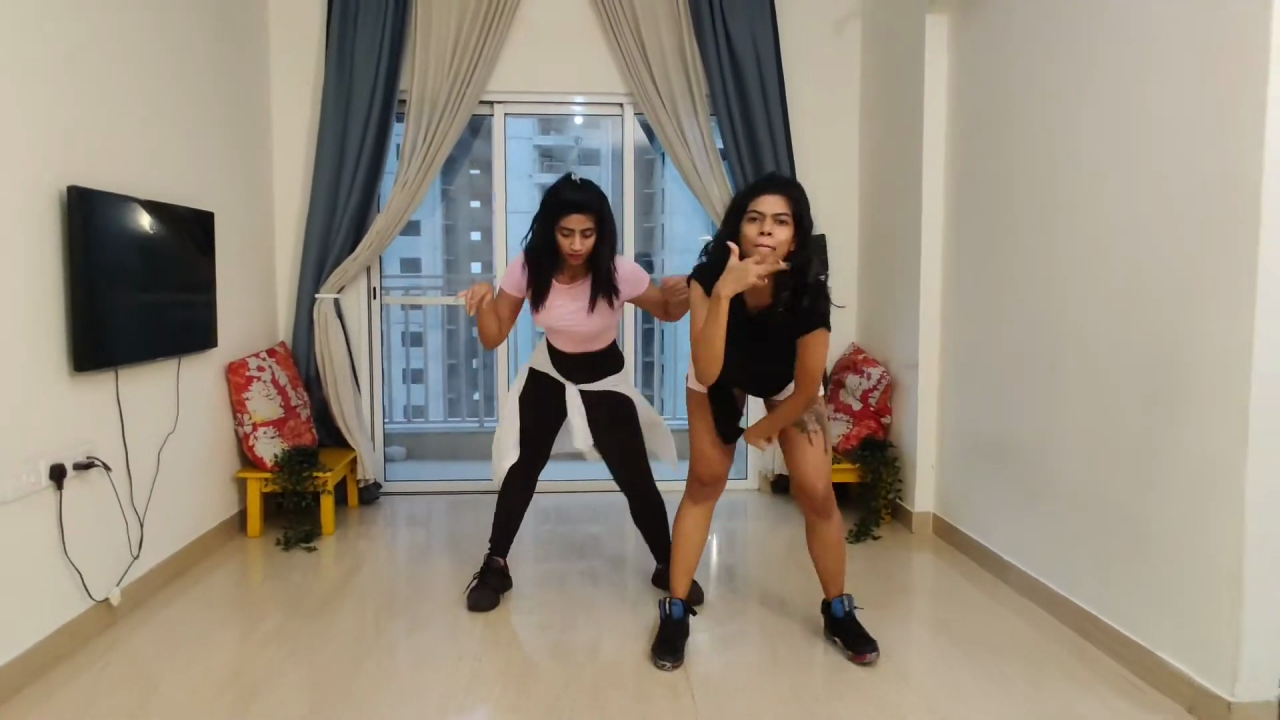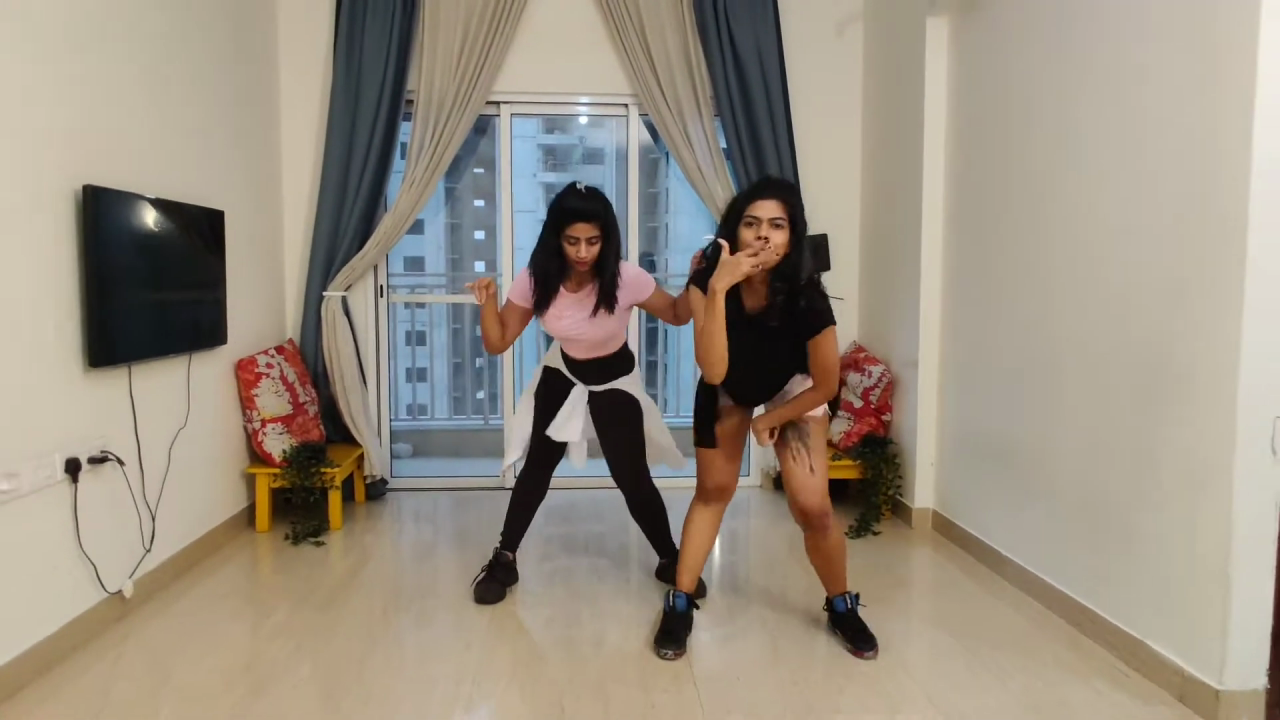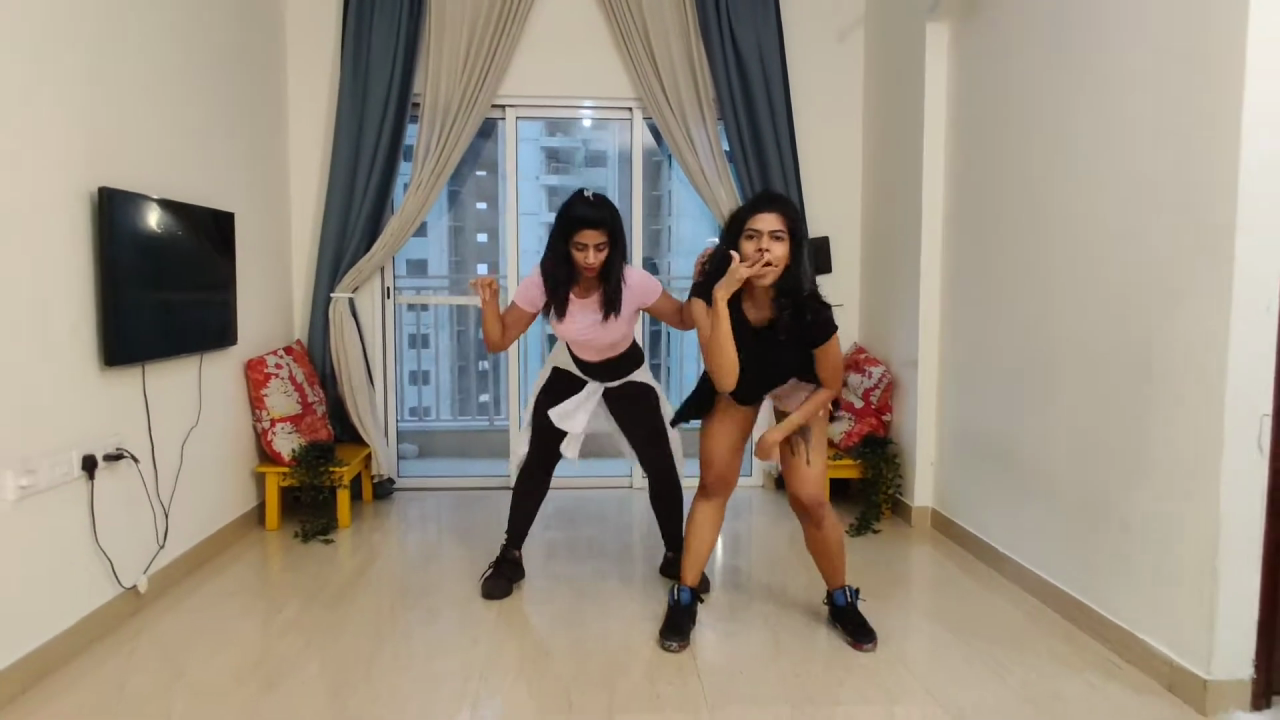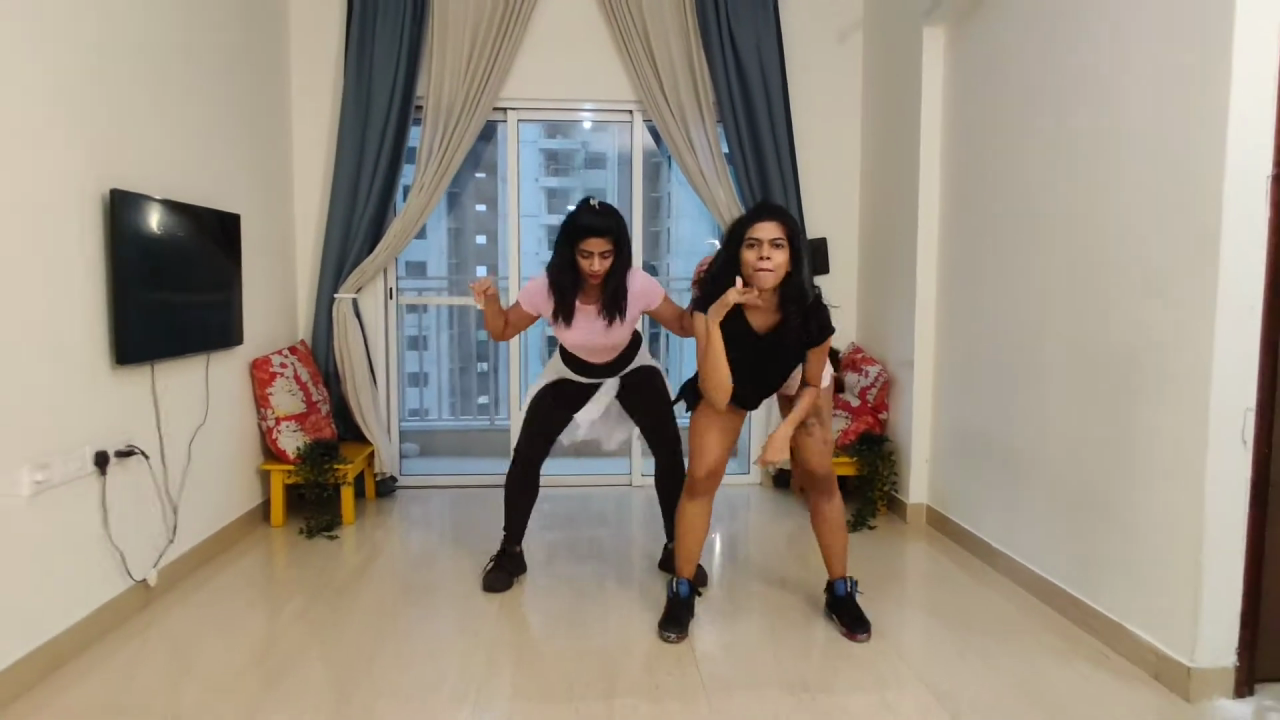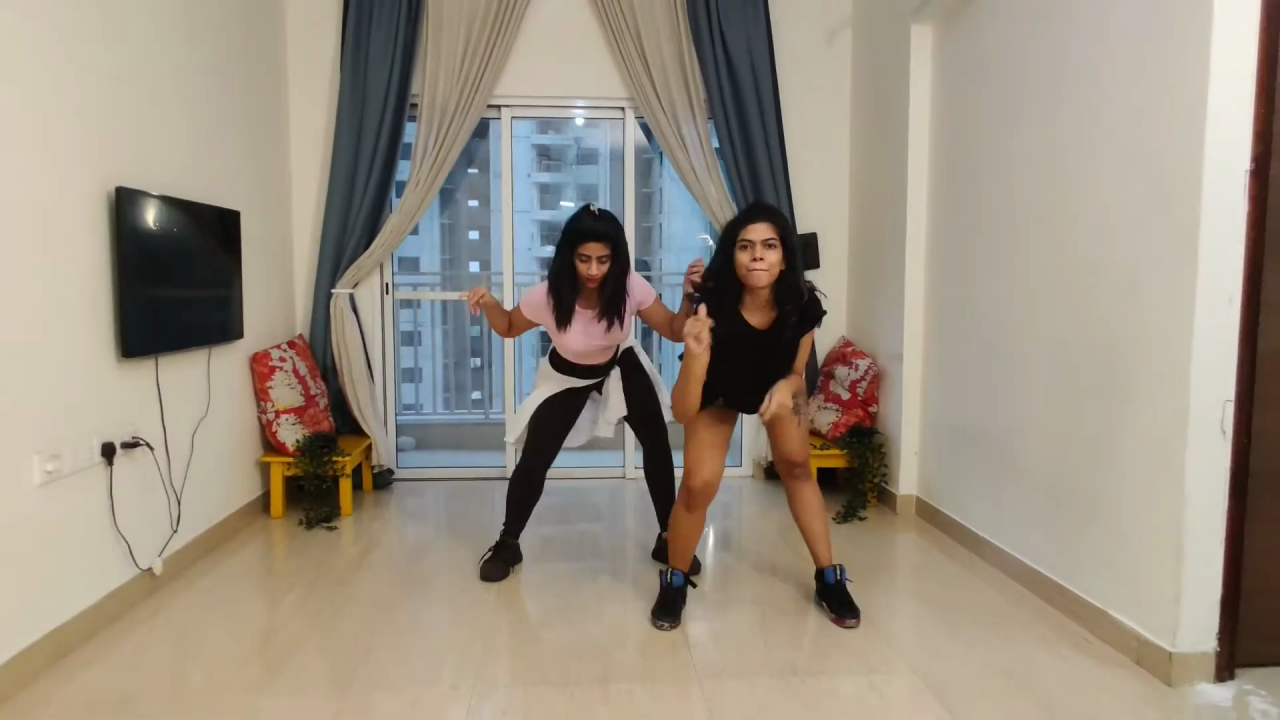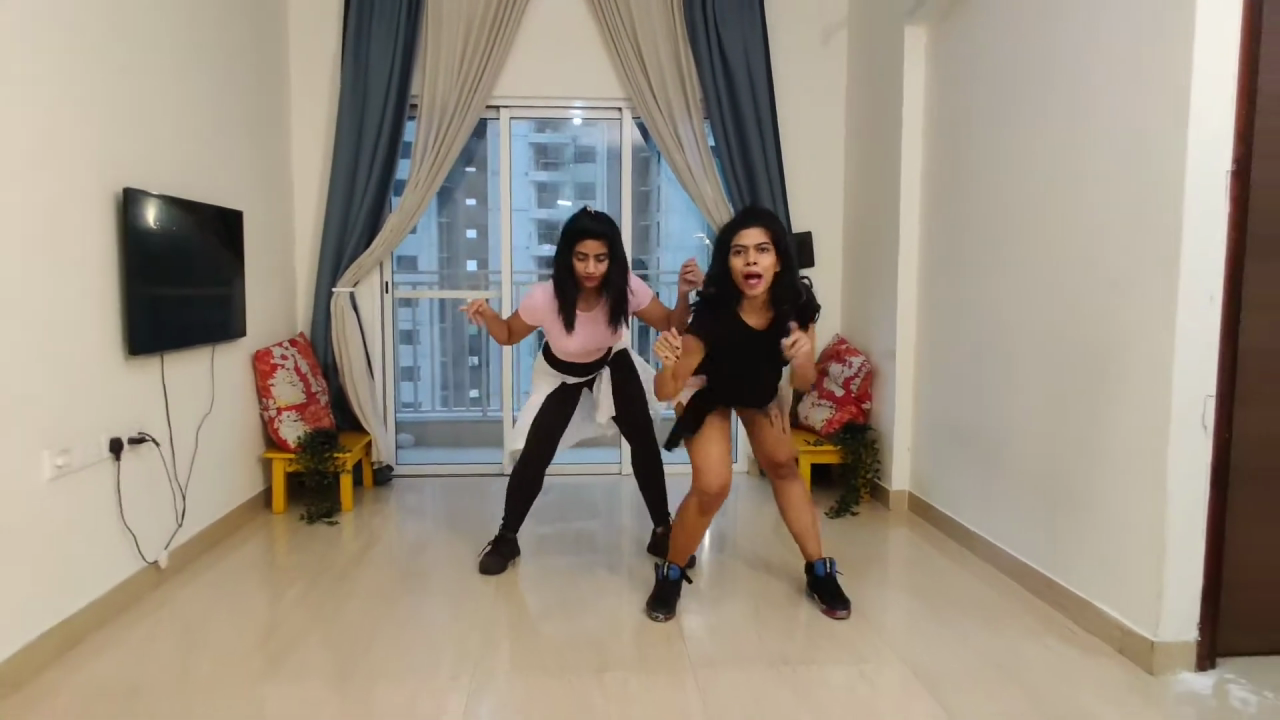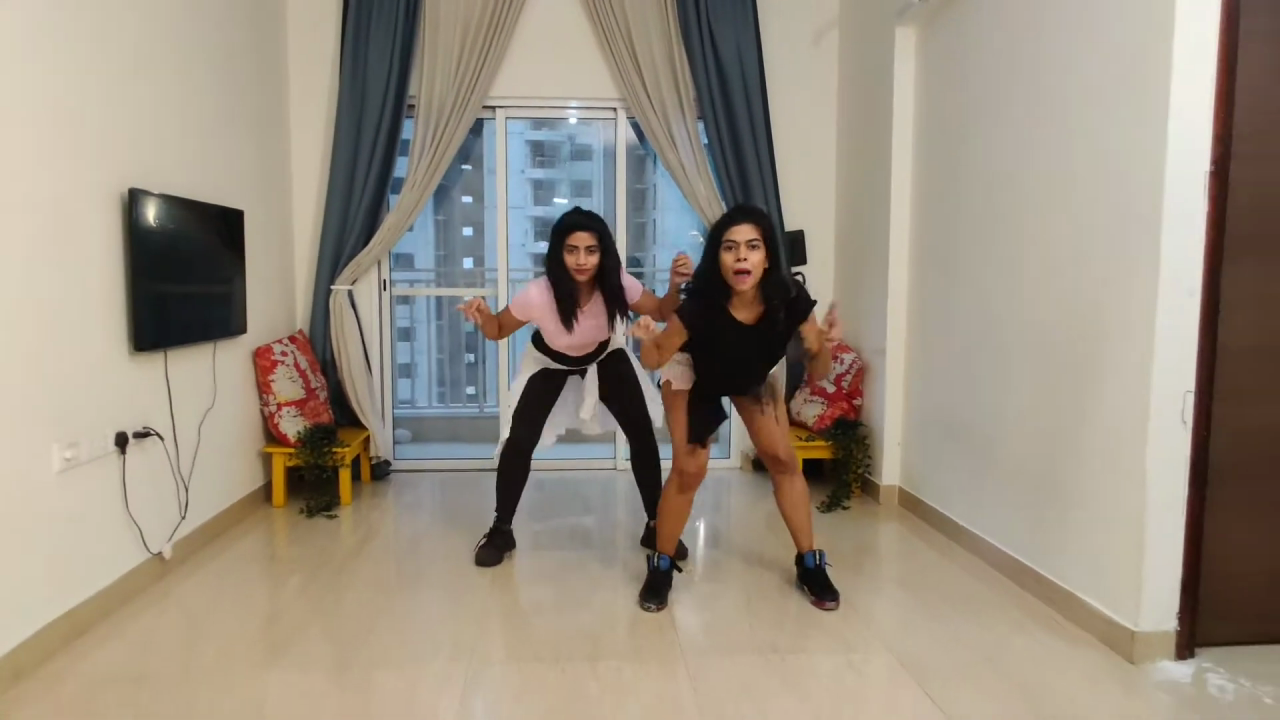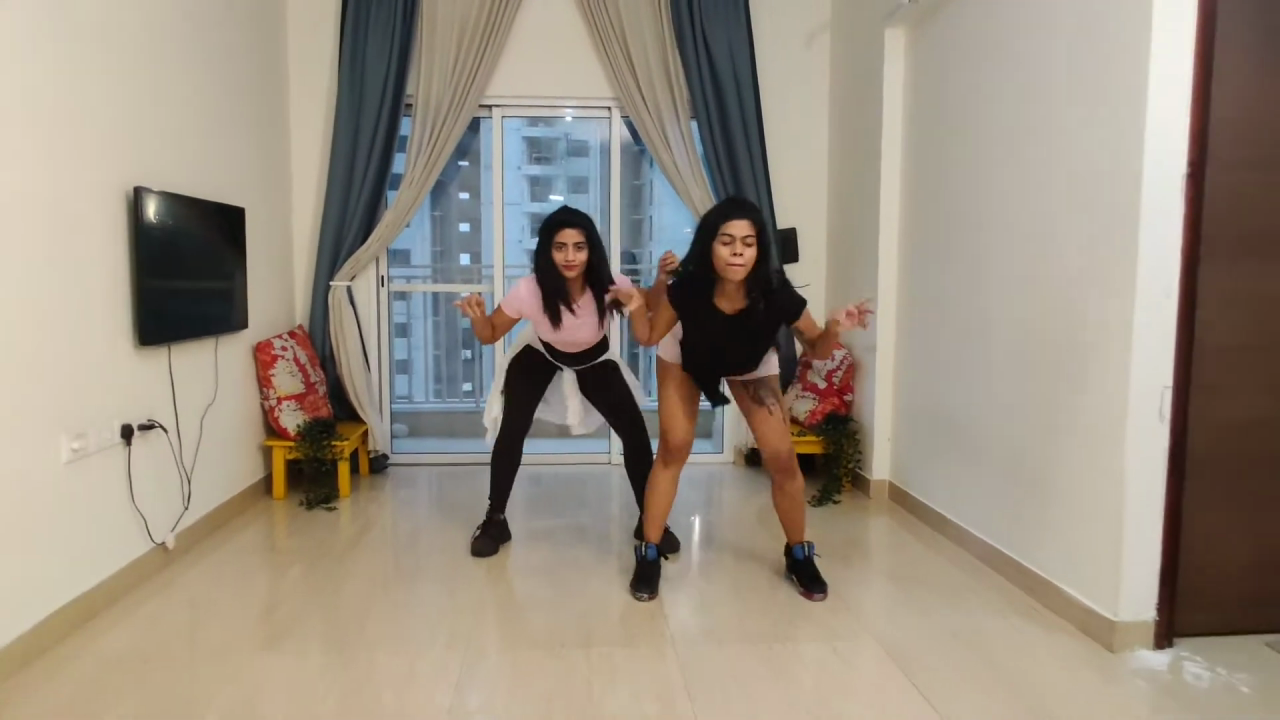
dt=0.1s
person 1, frame 1
left shoulder: (808, 295)
right shoulder: (710, 278)
left elbow: (807, 388)
right elbow: (707, 372)
left wrist: (766, 427)
right wrist: (722, 292)
left hip: (788, 389)
right hip: (721, 379)
left knee: (816, 495)
right knee: (704, 484)
left ankle: (838, 610)
right ankle: (675, 612)
person 1, frame 2
left shoulder: (806, 298)
right shoulder: (707, 282)
left elbow: (825, 385)
right elbow: (713, 371)
left wrist: (771, 418)
right wrist: (718, 288)
left hip: (793, 390)
right hip: (729, 384)
left knee: (811, 507)
right knee: (714, 490)
left ankle: (841, 606)
right ankle: (679, 604)
person 1, frame 3
left shoulder: (808, 308)
right shoulder: (711, 294)
left elbow: (829, 387)
right elbow: (726, 382)
left wrist: (782, 431)
right wrist: (720, 297)
left hip: (799, 388)
right hip: (735, 383)
left knee: (808, 500)
right knee: (716, 481)
left ankle: (842, 600)
right ankle: (683, 599)
person 1, frame 4
left shoulder: (809, 311)
right shoulder: (712, 304)
left elbow: (814, 383)
right elbow: (718, 395)
left wrist: (783, 431)
right wrist: (714, 319)
left hip: (794, 377)
right hip: (732, 384)
left knee: (818, 479)
right knee: (701, 478)
left ankle: (840, 592)
right ankle: (682, 592)
person 1, frame 5
left shoulder: (801, 305)
right shoulder: (714, 309)
left elbow: (798, 376)
right elbow: (686, 405)
left wrist: (787, 390)
right wrist: (697, 354)
left hip: (772, 383)
right hip: (716, 392)
left knee: (797, 467)
right knee: (699, 487)
left ankle: (829, 579)
right ankle: (675, 581)
person 1, frame 6
left shoulder: (798, 305)
right shoulder: (711, 314)
left elbow: (804, 382)
right elbow: (664, 391)
left wrist: (803, 360)
right wrist: (670, 363)
left hip: (760, 387)
right hip: (705, 393)
left knee: (783, 466)
right knee: (713, 487)
left ankle: (819, 571)
right ankle: (670, 574)
person 1, frame 7
left shoulder: (789, 300)
right shoulder: (701, 304)
left elbow: (817, 367)
right elbow: (657, 356)
left wrist: (826, 343)
right wrist: (648, 339)
left hip: (751, 378)
right hip: (693, 377)
left knee: (782, 459)
right knee: (690, 471)
left ankle: (811, 563)
right ankle: (661, 563)
person 1, frame 8
left shoulder: (776, 294)
right shoulder: (686, 290)
left elbow: (816, 349)
right elbow: (650, 335)
left wrist: (835, 328)
right wrist: (638, 307)
left hip: (752, 368)
right hip: (685, 358)
left knee: (781, 459)
right knee: (673, 451)
left ankle: (799, 555)
right ankle: (649, 554)
person 2, frame 1
left shoulder: (621, 273)
right shoulder: (528, 270)
left elbow: (668, 312)
right elbow: (492, 335)
left wrist: (683, 293)
right wrist: (482, 302)
left hip: (606, 381)
right hip: (549, 373)
left knee: (634, 477)
right knee: (523, 467)
left ankle: (666, 565)
right ankle: (495, 566)
person 2, frame 2
left shoulder: (626, 278)
right shoulder: (536, 278)
left elbow: (676, 315)
right elbow: (497, 344)
right wrist: (487, 302)
left hip: (615, 382)
right hip: (562, 373)
left knee: (633, 479)
right knee: (537, 465)
left ankle: (670, 560)
right ankle: (503, 560)
person 2, frame 3
left shoulder: (633, 282)
right shoulder: (542, 284)
left elbow: (684, 319)
right elbow: (498, 341)
right wrist: (489, 300)
left hip: (627, 377)
right hip: (570, 372)
left knee: (660, 465)
right knee: (539, 461)
left ankle: (676, 555)
right ankle: (510, 557)
person 2, frame 4
left shoulder: (637, 285)
right shoulder: (546, 289)
left elbow: (684, 327)
right elbow: (502, 331)
right wrist: (489, 302)
left hip: (630, 369)
right hip: (570, 374)
left knee: (669, 447)
right knee: (526, 457)
left ankle: (675, 548)
right ankle: (511, 551)
person 2, frame 5
left shoulder: (630, 288)
right shoulder: (544, 296)
left elbow: (674, 331)
right elbow: (508, 328)
left wrist: (690, 296)
right wrist: (489, 307)
left hip: (620, 366)
right hip: (565, 378)
left knee: (657, 442)
right knee: (533, 460)
left ankle: (668, 537)
right ankle: (508, 543)
person 2, frame 6
left shoulder: (627, 289)
right shoulder: (543, 298)
left elbow: (671, 325)
right elbow: (508, 335)
left wrist: (685, 294)
right wrist: (487, 317)
left hip: (612, 364)
right hip: (559, 375)
left knee: (644, 440)
right knee: (533, 458)
left ankle: (662, 531)
right ankle: (507, 537)
person 2, frame 7
left shoulder: (620, 286)
right shoulder: (537, 295)
left elbow: (661, 313)
right elbow: (497, 332)
left wrist: (677, 286)
right wrist: (482, 318)
left hip: (604, 358)
right hip: (548, 363)
left knee: (643, 432)
right knee: (519, 441)
left ankle: (657, 526)
right ankle: (501, 529)
person 2, frame 8
left shoulder: (608, 284)
right shoulder: (527, 291)
right elbow: (489, 335)
right wrist: (478, 316)
left hip: (595, 360)
right hip: (540, 355)
left knee: (635, 430)
right knee: (511, 429)
right ankle: (496, 520)
